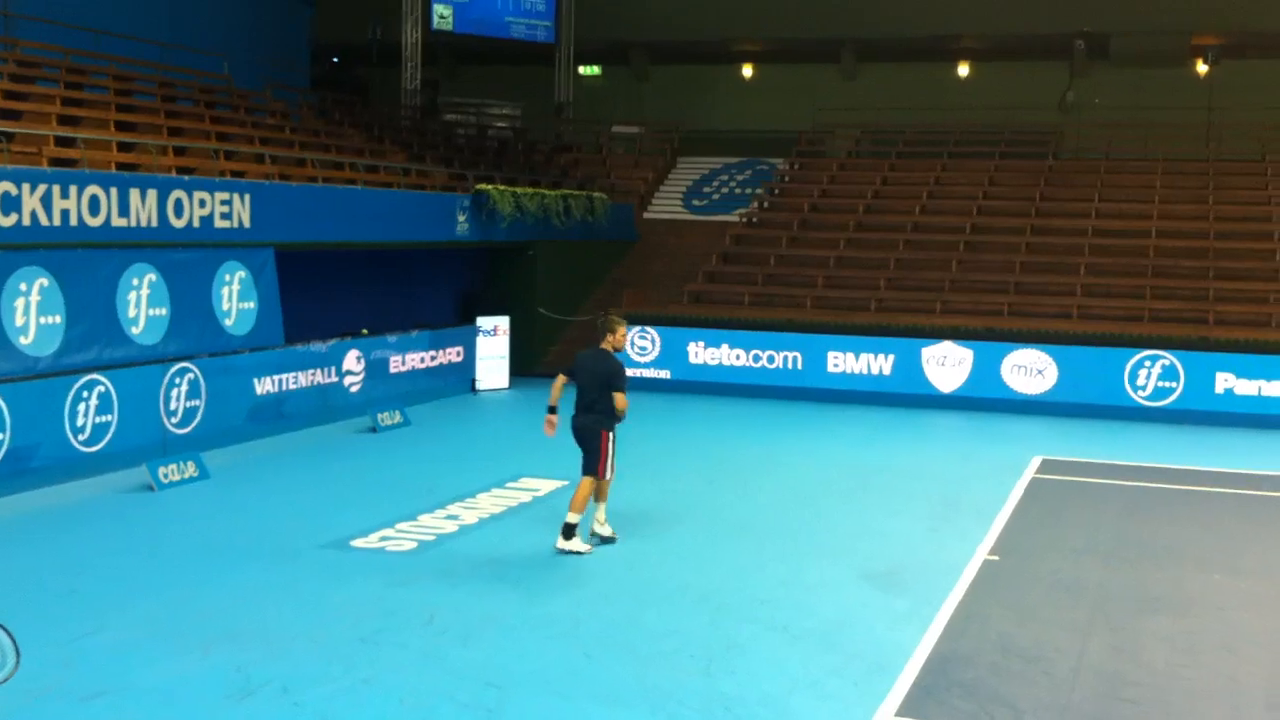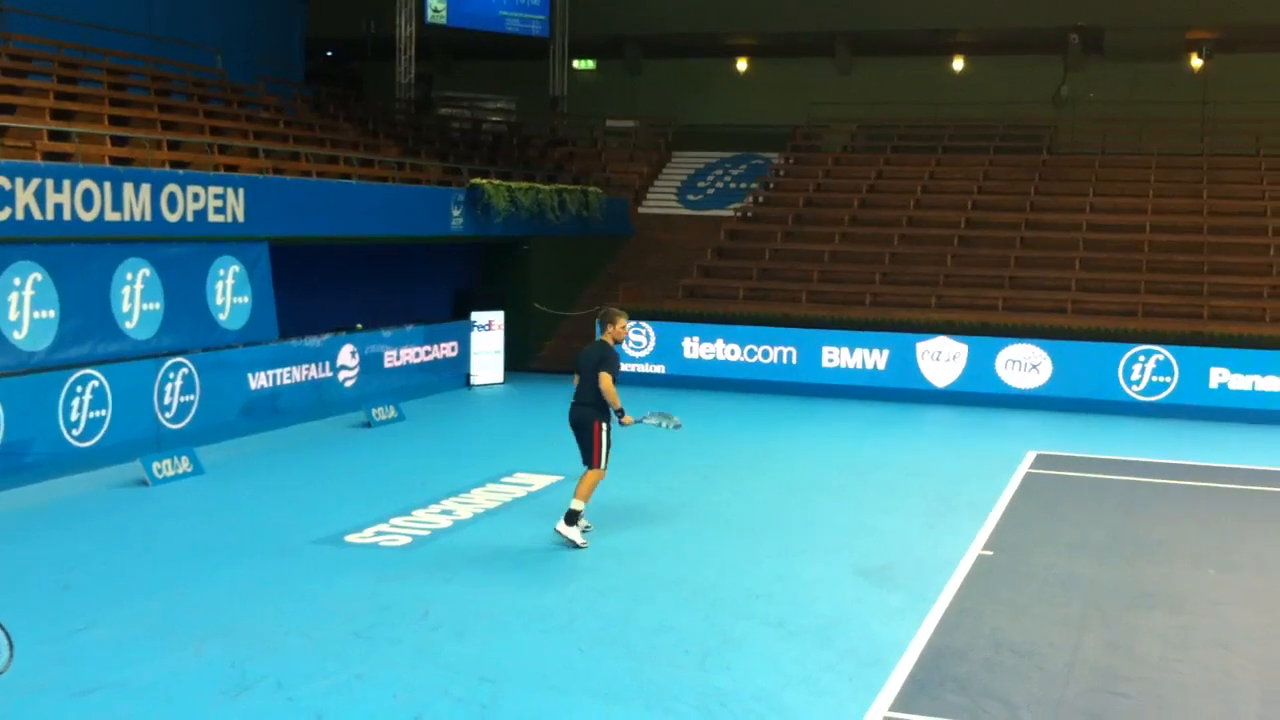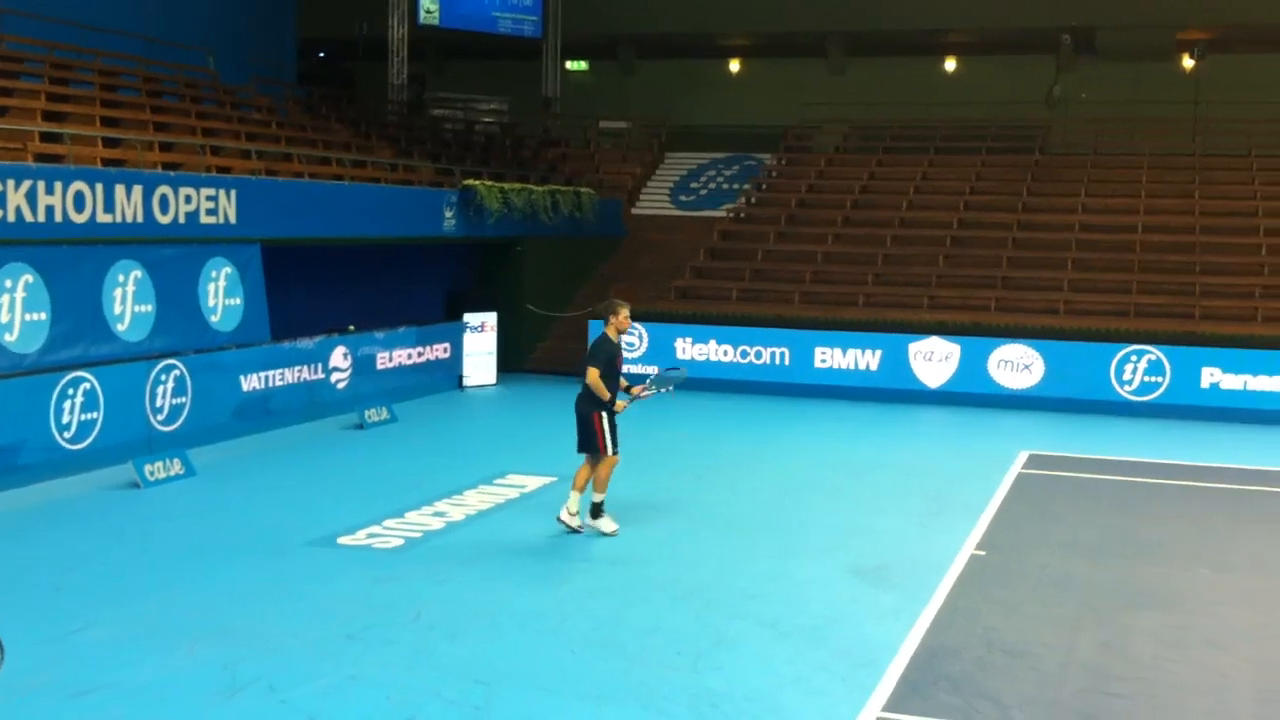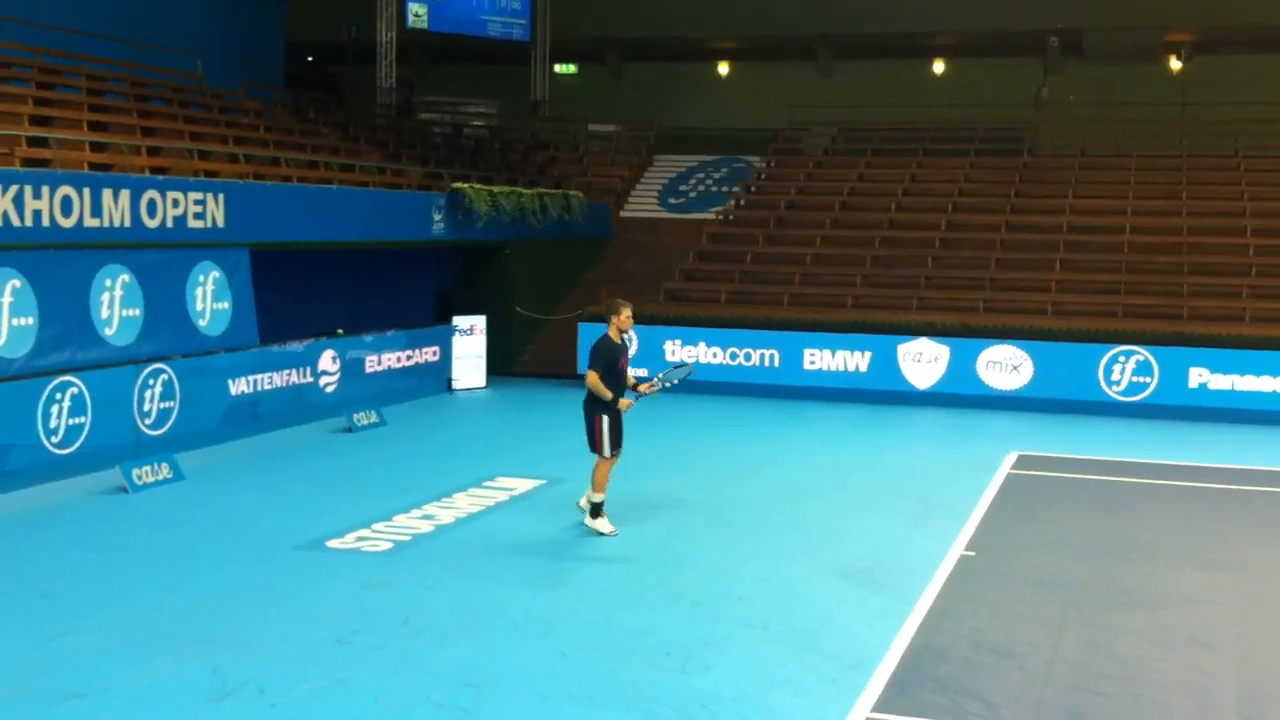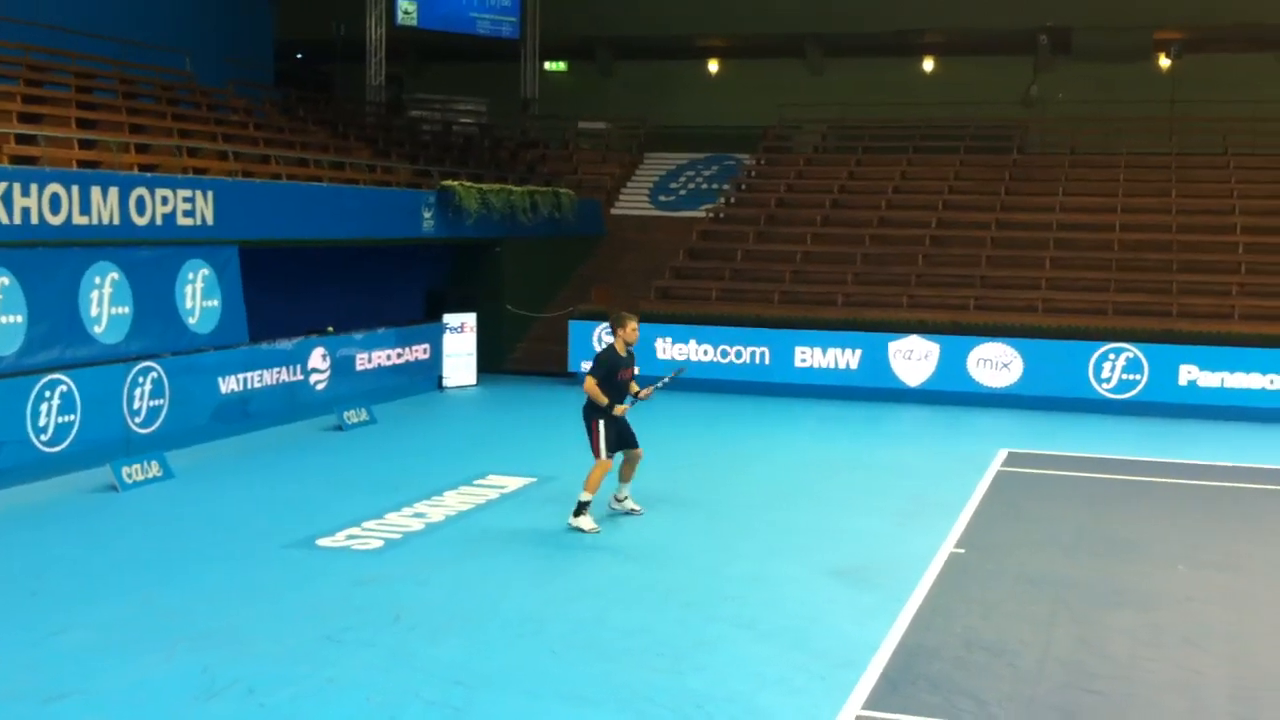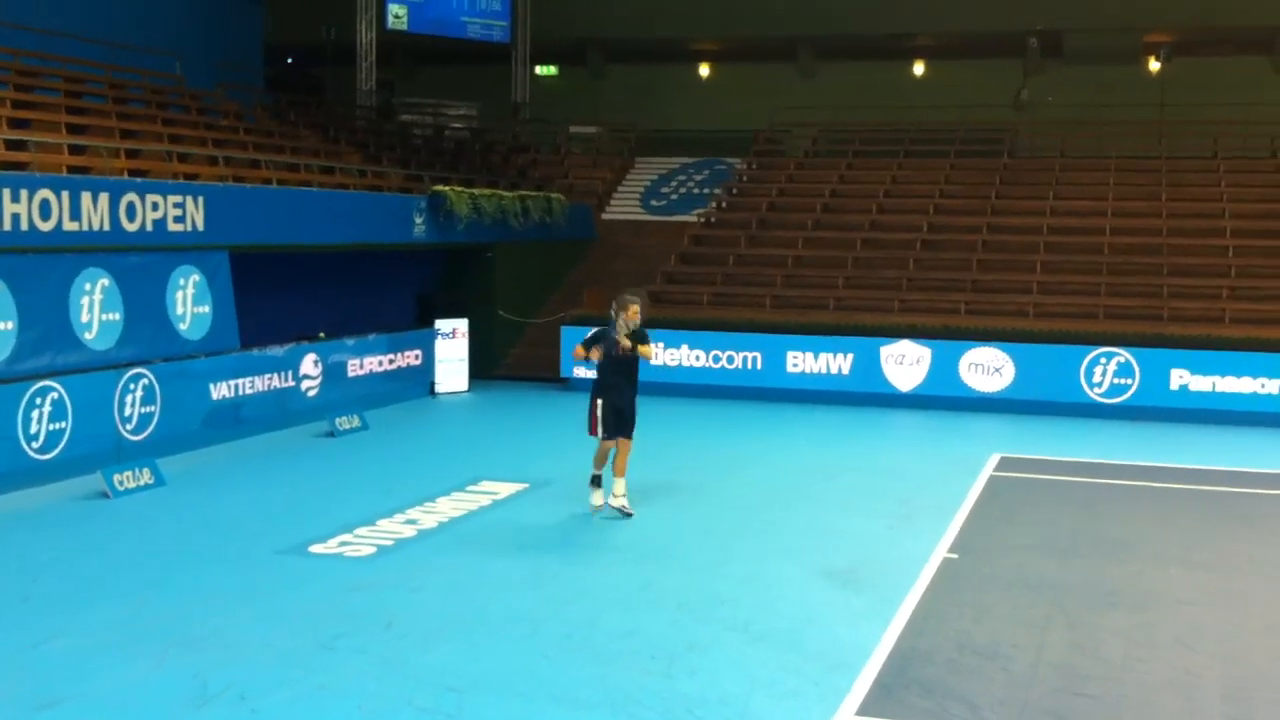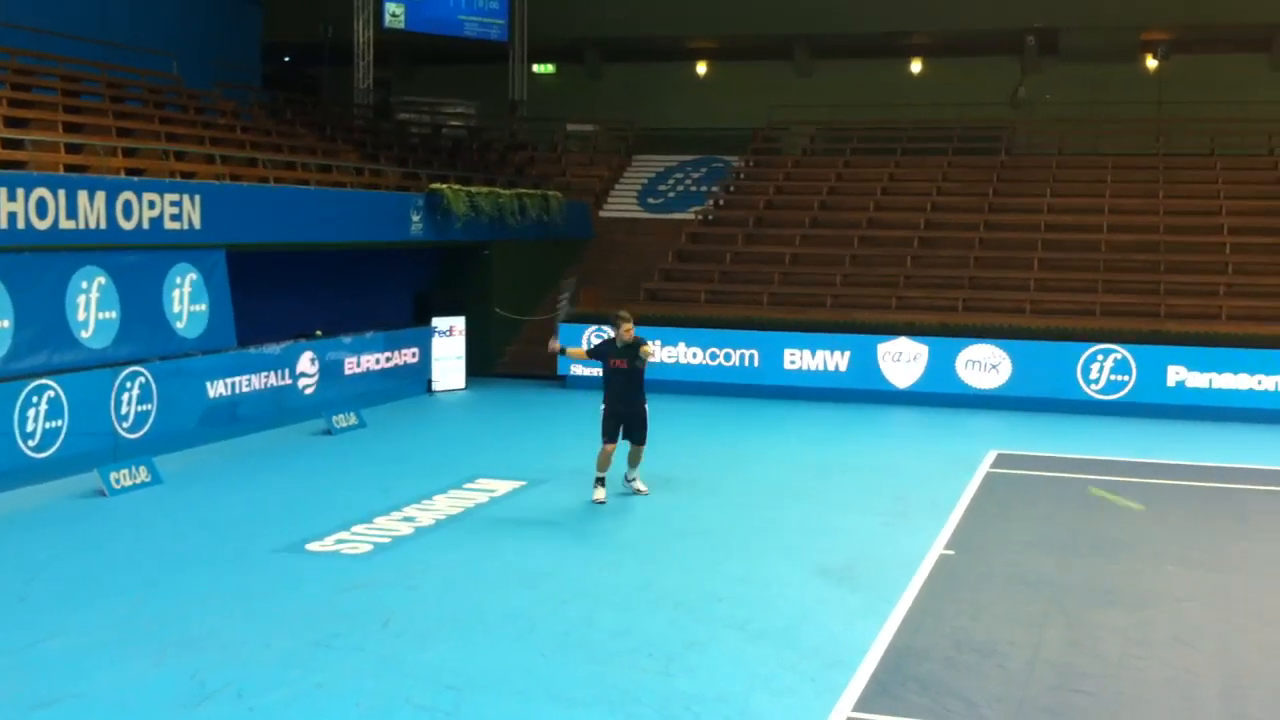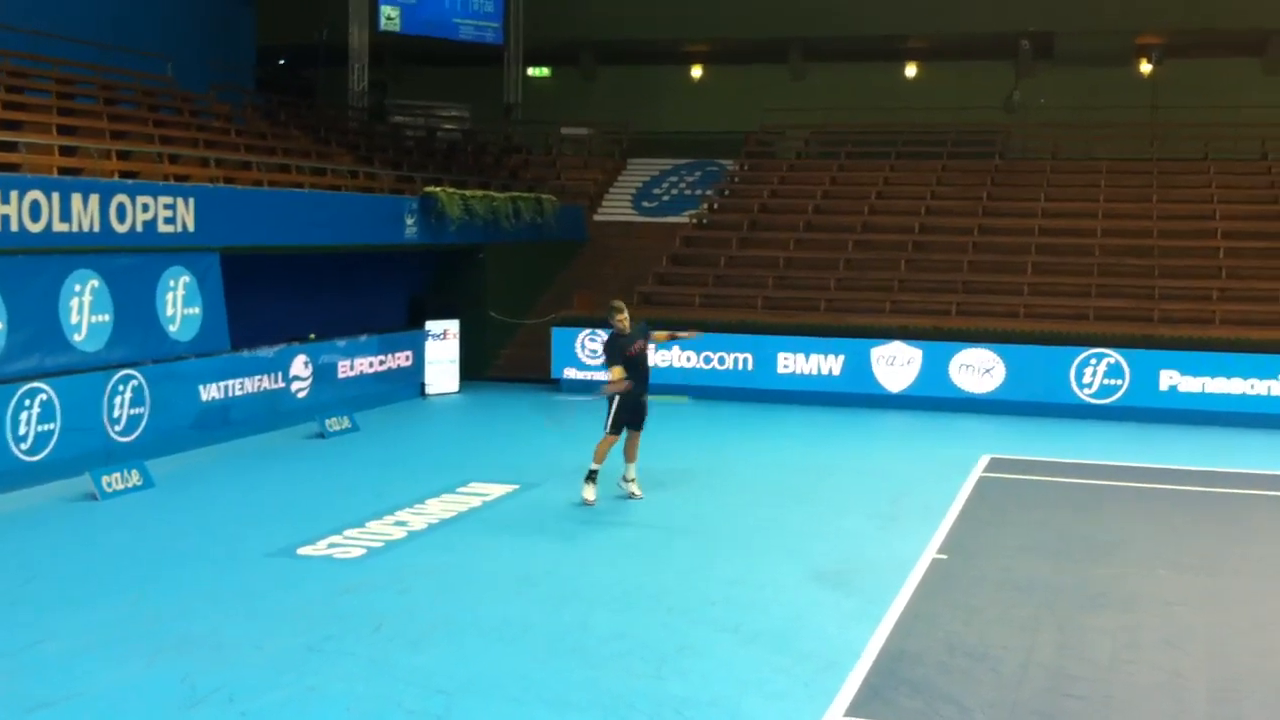
dt=0.3s
person 1, frame 1
left shoulder: (582, 357)
right shoulder: (615, 366)
left elbow: (559, 382)
right elbow: (620, 404)
left wrist: (552, 411)
right wrist: (620, 417)
left hip: (580, 421)
right hip: (600, 425)
left knee: (607, 469)
right knee: (591, 478)
left ankle: (600, 524)
right ankle: (567, 536)
person 1, frame 2
left shoulder: (588, 351)
right shoulder: (610, 354)
right elbow: (605, 384)
right wrist: (620, 412)
left hip: (578, 412)
right hip: (594, 416)
left knee: (595, 465)
right knee: (597, 470)
left ankle: (575, 517)
right ankle: (568, 522)
person 1, frame 3
left shoulder: (615, 344)
right shoulder: (602, 346)
right elbow: (591, 378)
left wrist: (629, 388)
right wrist: (611, 401)
left hip: (598, 409)
right hip: (595, 408)
left knee: (593, 460)
right knee: (609, 459)
left ankle: (570, 511)
right ankle: (596, 514)
person 1, frame 4
left shoulder: (622, 344)
right shoulder: (603, 347)
right elbow: (591, 381)
left wrist: (637, 386)
right wrist: (616, 400)
left hip: (611, 409)
right hip: (599, 409)
left knee: (610, 457)
right knee: (606, 459)
left ankle: (590, 499)
right ankle: (595, 515)
person 1, frame 5
left shoulder: (630, 356)
right shoulder: (606, 357)
right elbow: (589, 387)
left wrist: (639, 392)
right wrist: (610, 406)
left hip: (616, 415)
right hip: (598, 415)
left knee: (635, 454)
right knee: (605, 463)
left ankle: (621, 498)
right ankle: (580, 514)
person 1, frame 6
left shoulder: (639, 334)
right shoulder: (603, 334)
left elbow: (648, 354)
right elbow: (577, 351)
left wrist: (630, 344)
right wrist: (589, 356)
left hip: (627, 398)
right hip: (603, 396)
left knee: (624, 444)
right knee: (607, 444)
left ankle: (617, 496)
right ankle: (595, 483)
person 1, frame 7
left shoulder: (636, 342)
right shoulder: (605, 347)
left elbow: (645, 349)
right elbow: (585, 354)
left wrist: (645, 353)
right wrist: (561, 350)
left hip: (636, 405)
right hip: (611, 405)
left knee: (638, 446)
right knee: (608, 448)
left ankle: (631, 477)
right ankle: (599, 483)
person 1, frame 8
left shoulder: (637, 330)
right shoulder: (613, 343)
left elbow: (653, 336)
right elbow: (616, 372)
left wrist: (678, 335)
right wrist: (615, 384)
left hip: (640, 393)
right hip: (622, 395)
left knee: (634, 435)
right knee: (611, 437)
left ankle: (629, 479)
right ankle: (591, 480)
